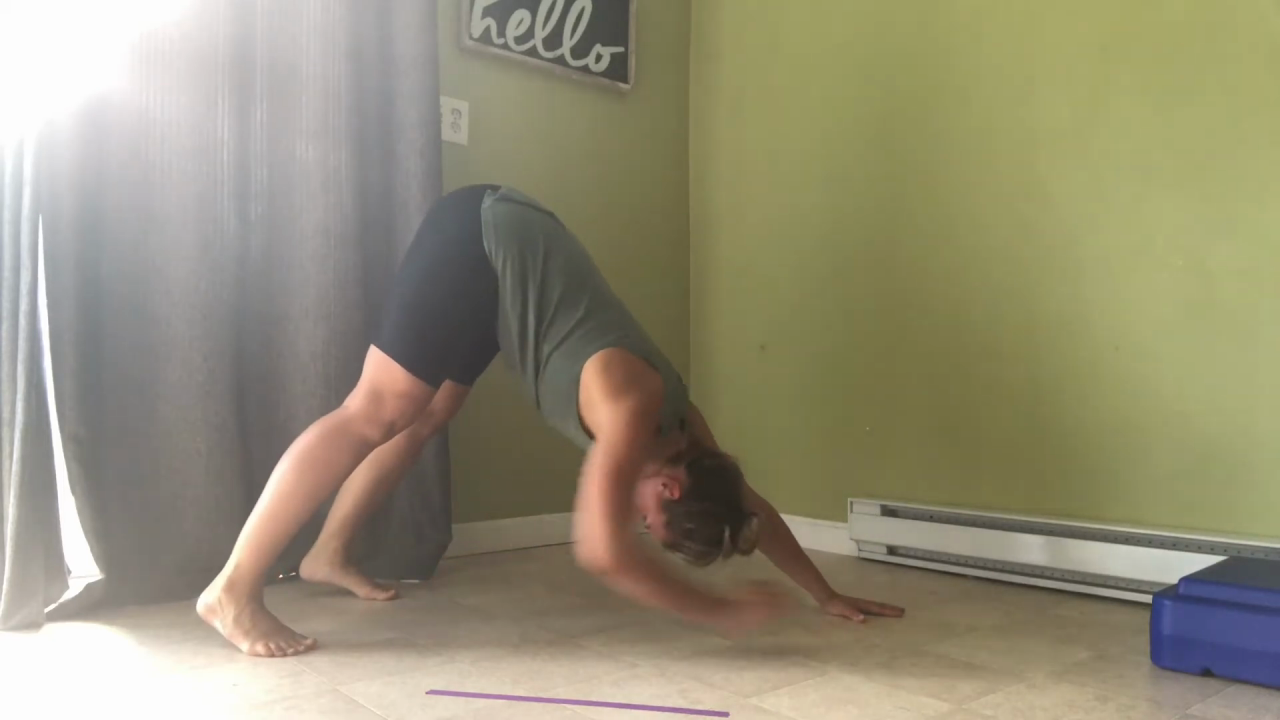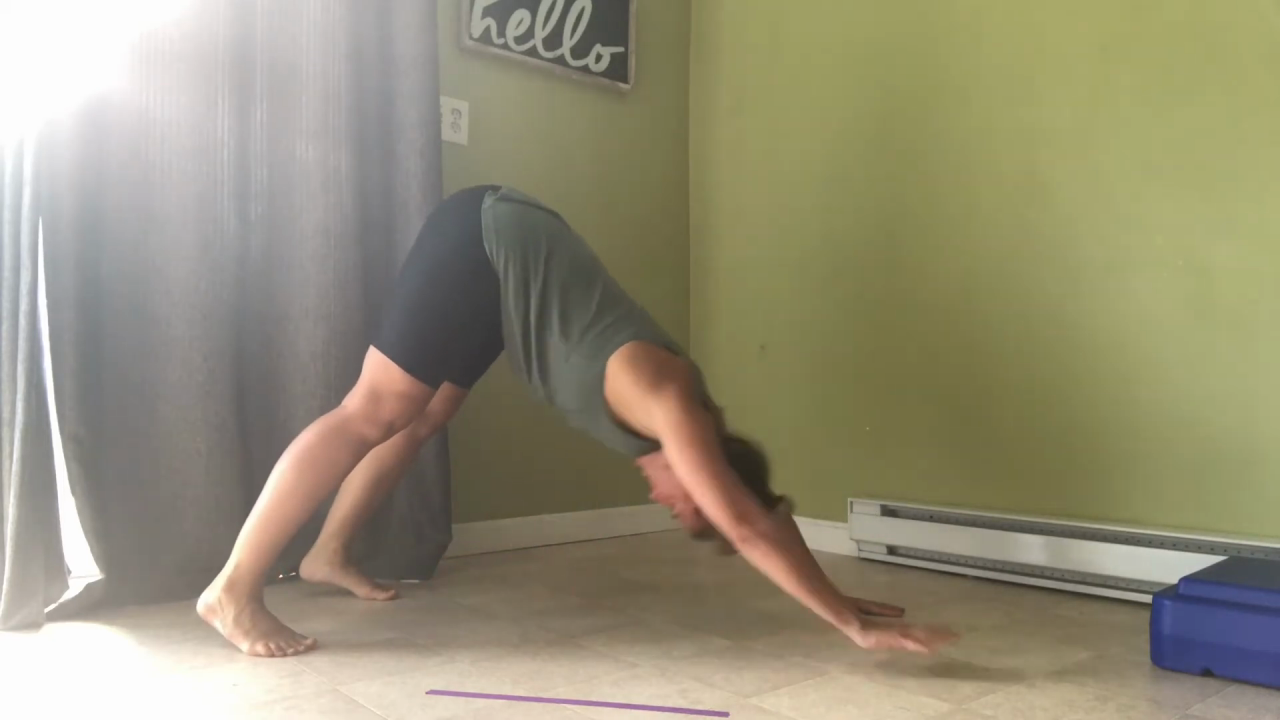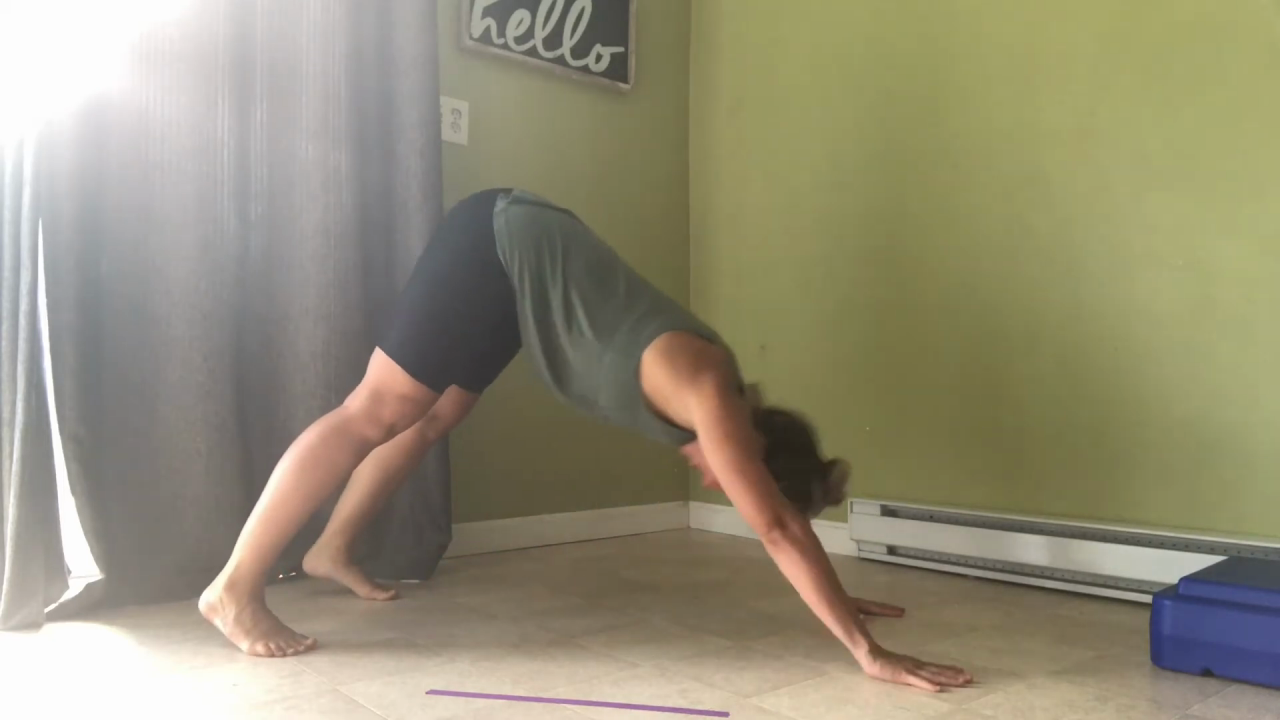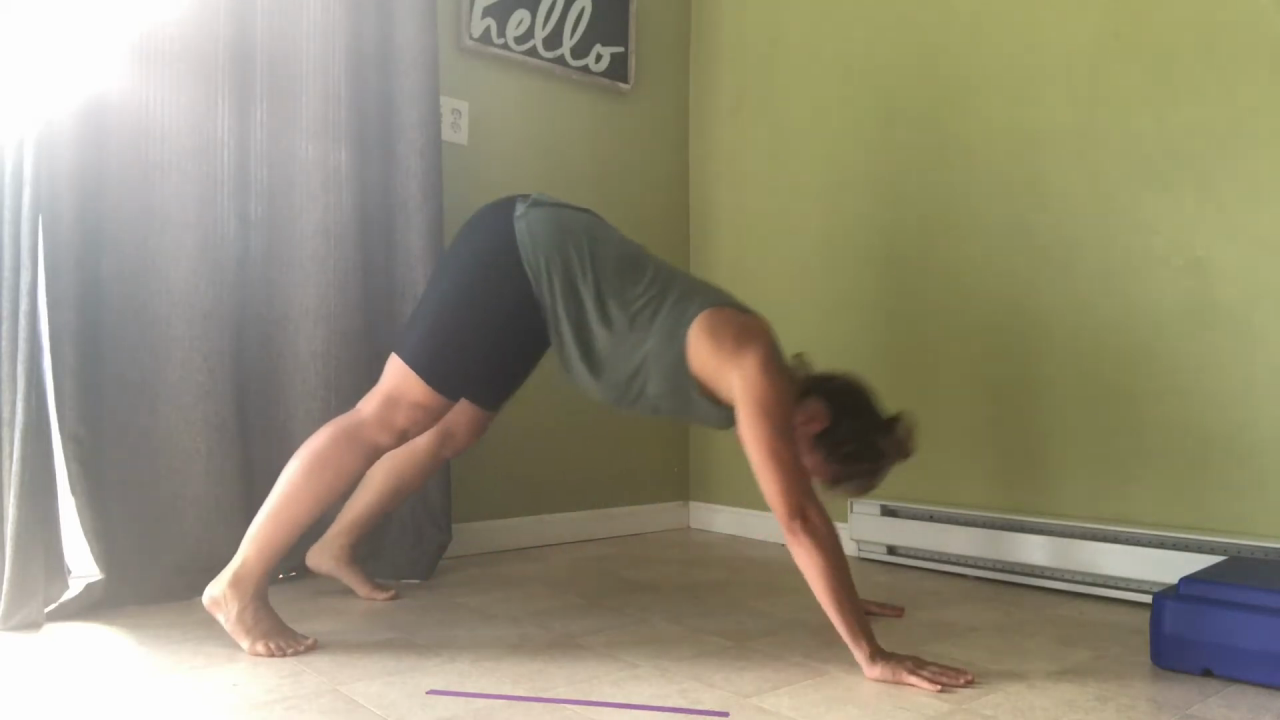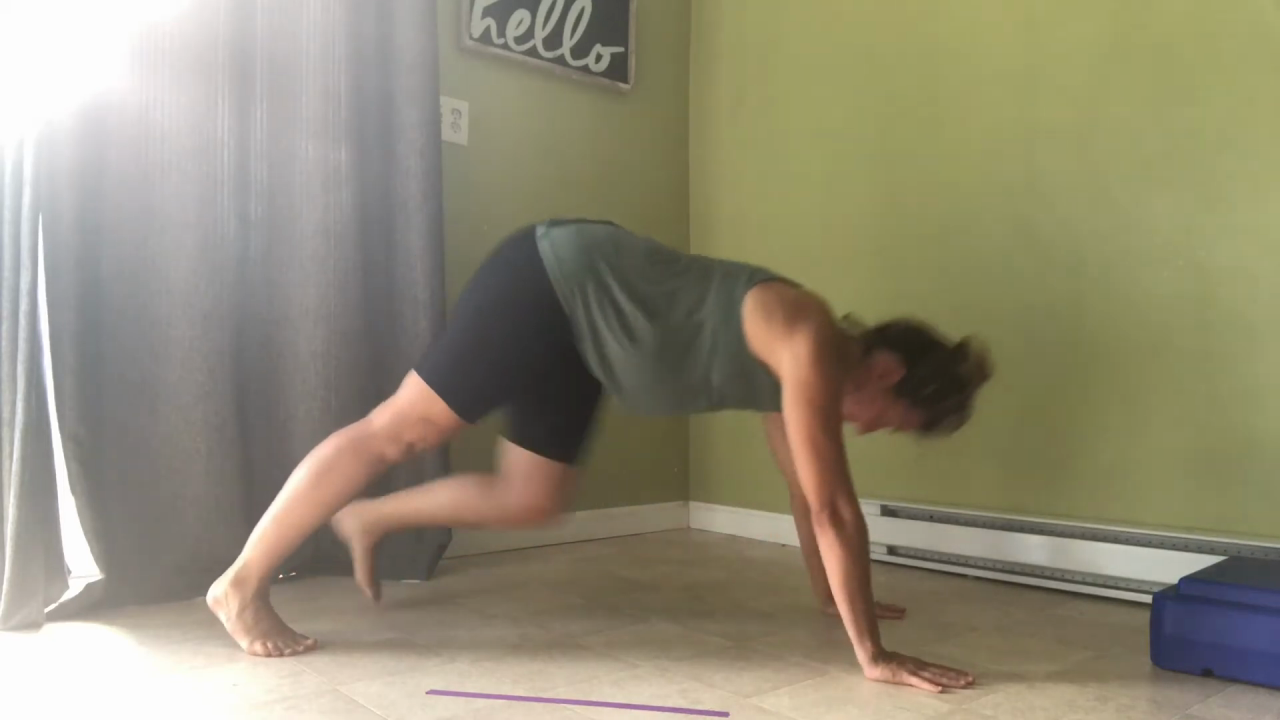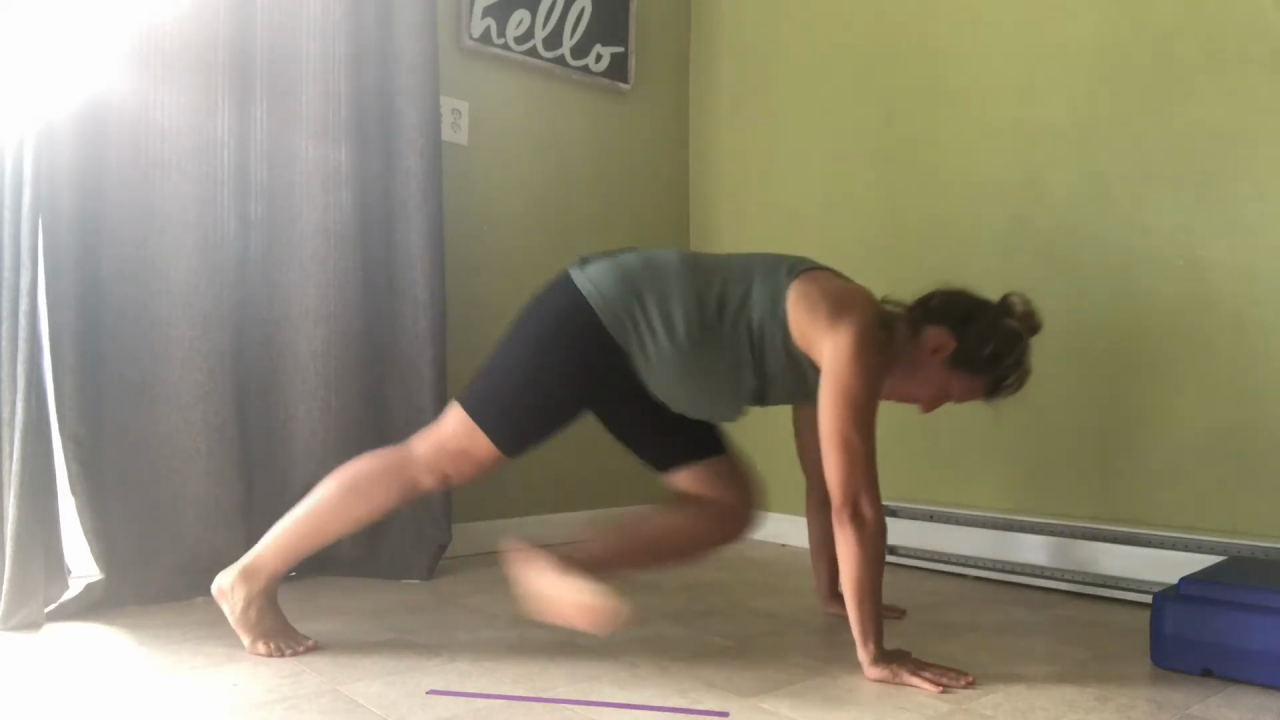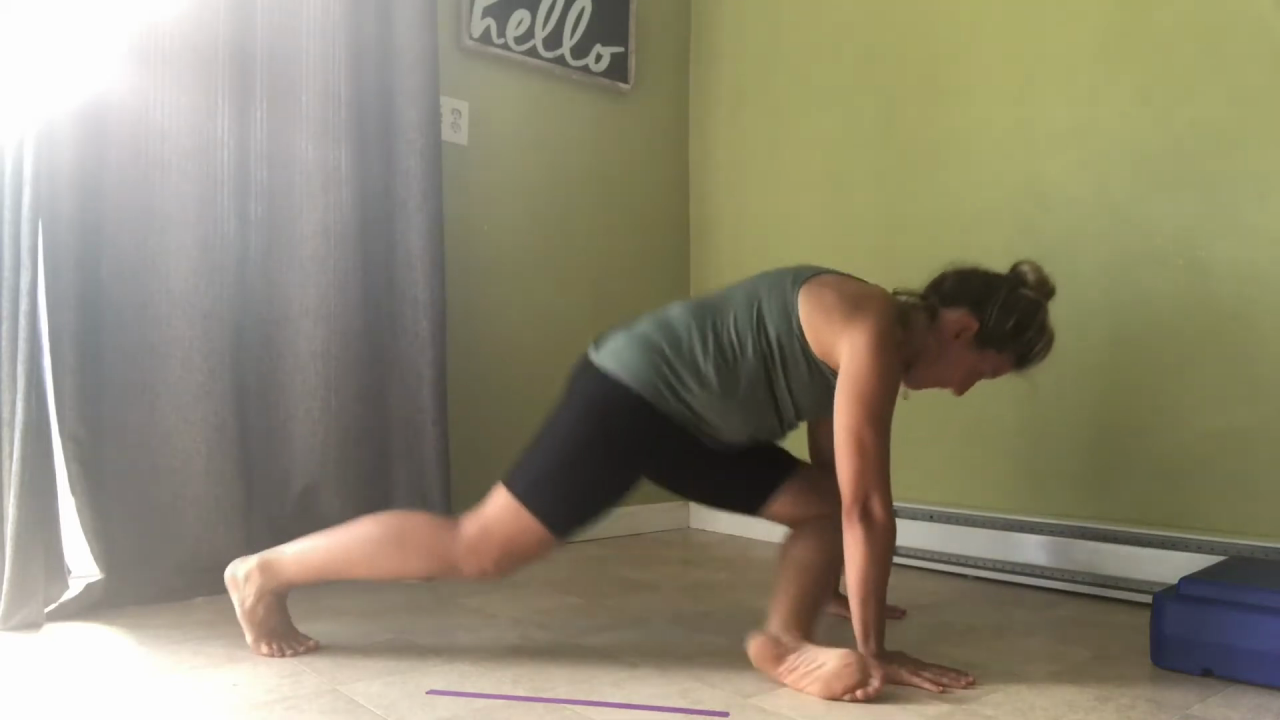
dt=0.2s
person 1, frame 1
left shoulder: (678, 423)
right shoulder: (634, 412)
left elbow: (750, 504)
right elbow: (603, 551)
left wrist: (828, 595)
right wrist: (716, 609)
left hip: (503, 246)
right hip: (480, 239)
left knee: (422, 417)
right knee: (372, 417)
left ankle: (328, 554)
right ankle: (234, 590)
person 1, frame 2
left shoulder: (692, 417)
right shoulder: (669, 405)
left elbow: (759, 508)
right elbow: (746, 525)
left wrist: (836, 593)
right wrist: (856, 624)
left hip: (506, 249)
right hip: (481, 239)
left knee: (420, 417)
right knee: (369, 415)
left ankle: (328, 555)
right ankle: (234, 590)
person 1, frame 3
left shoulder: (725, 405)
right shoulder: (707, 394)
left elbow: (783, 515)
right elbow: (778, 530)
left wrist: (841, 603)
right wrist: (869, 652)
left hip: (516, 257)
right hip: (494, 246)
left knee: (432, 415)
right knee: (374, 414)
left ankle: (332, 551)
right ankle: (235, 590)
person 1, frame 4
left shoulder: (770, 384)
right shoulder: (757, 374)
left elbow: (801, 512)
right elbow: (799, 520)
left wrist: (844, 602)
right wrist: (869, 653)
left hip: (537, 263)
right hip: (517, 254)
left knee: (452, 429)
right knee: (387, 418)
left ankle: (336, 548)
right ankle: (238, 587)
person 1, frame 5
left shoulder: (800, 371)
right shoulder: (813, 348)
left elbow: (806, 494)
right elbow: (831, 509)
left wrist: (838, 596)
right wrist: (871, 653)
left hip: (572, 300)
right hip: (550, 280)
left knee: (532, 499)
right knee: (401, 430)
left ankle: (365, 518)
right ankle: (241, 586)
person 1, frame 6
left shoulder: (836, 354)
right shoulder: (858, 335)
left elbow: (822, 485)
right elbow: (854, 507)
left wrist: (835, 593)
right wrist: (873, 652)
left hip: (629, 351)
right hip: (598, 318)
left knee: (728, 505)
right knee: (437, 459)
left ankle: (562, 563)
right ankle: (250, 580)
person 1, frame 7
left shoulder: (870, 339)
right shoulder: (877, 330)
left elbow: (845, 503)
right elbow: (867, 506)
left wrist: (842, 591)
right wrist: (869, 648)
left hip: (671, 412)
right hip: (632, 394)
left knee: (818, 507)
right knee: (476, 549)
right ankle: (264, 576)
